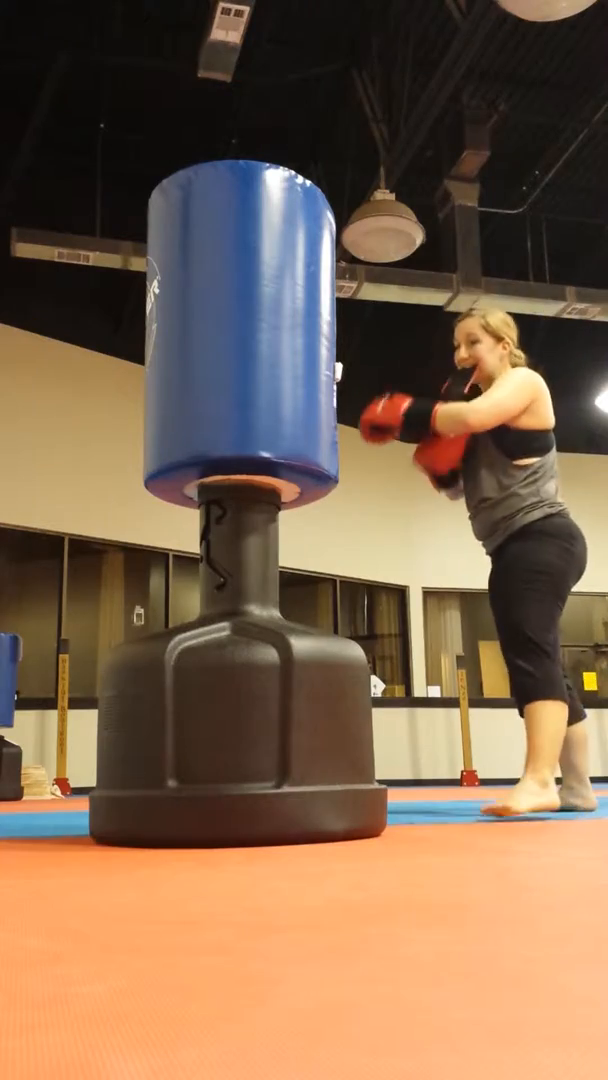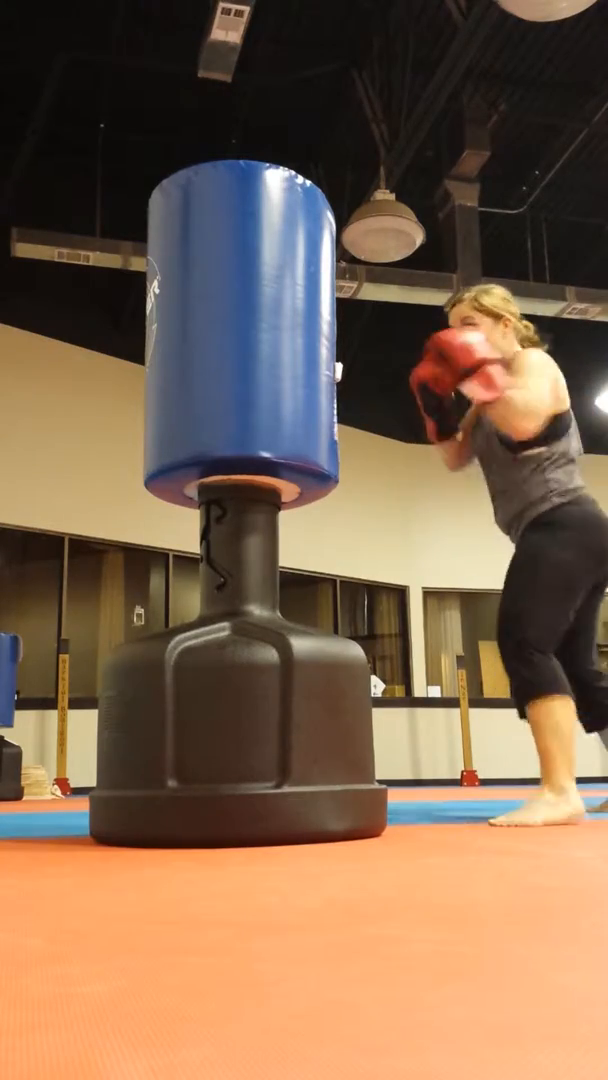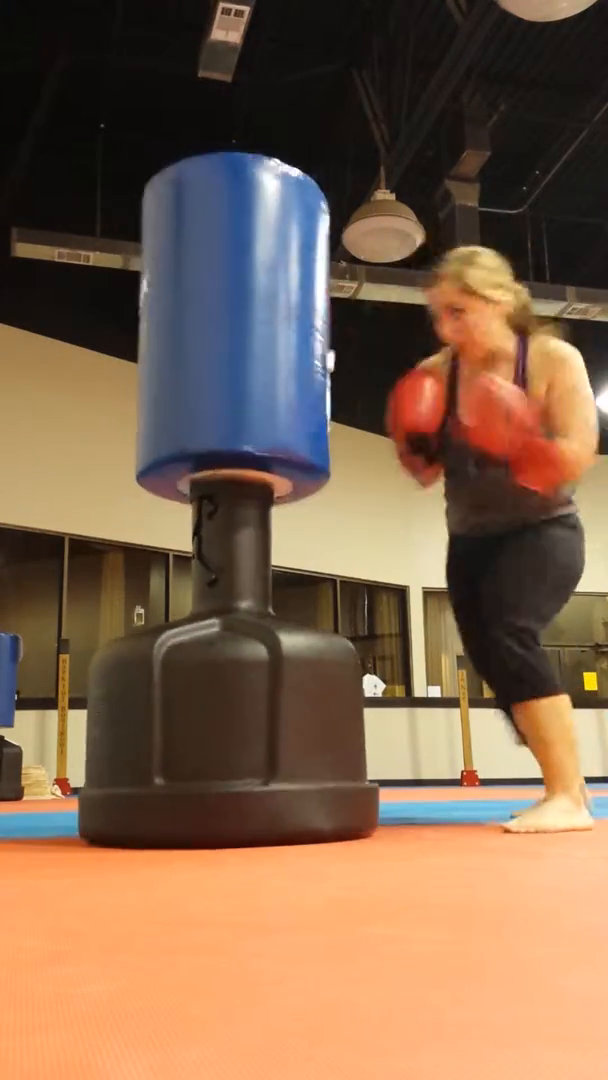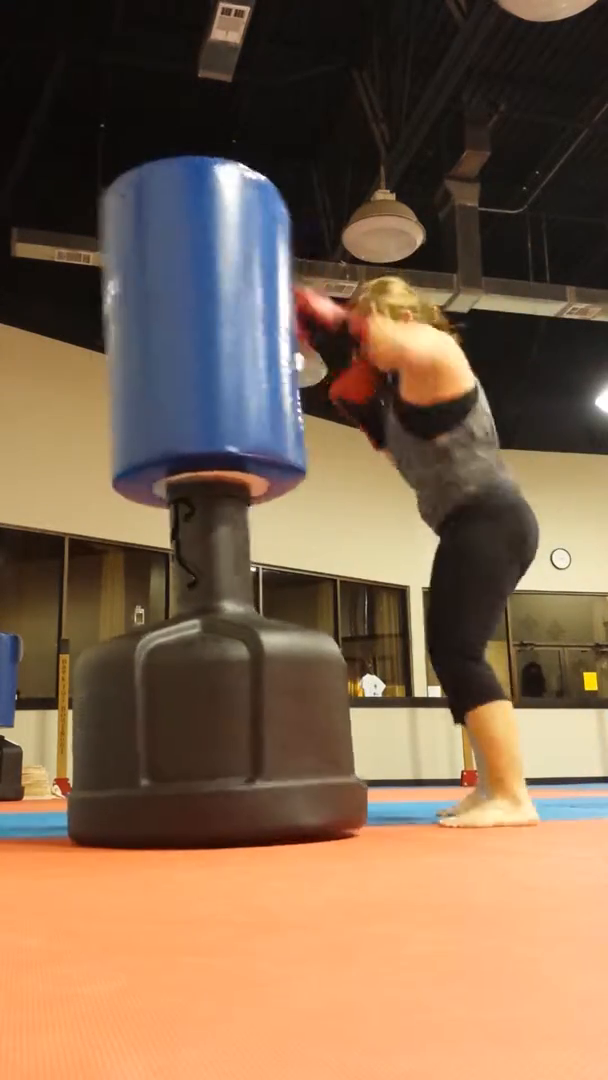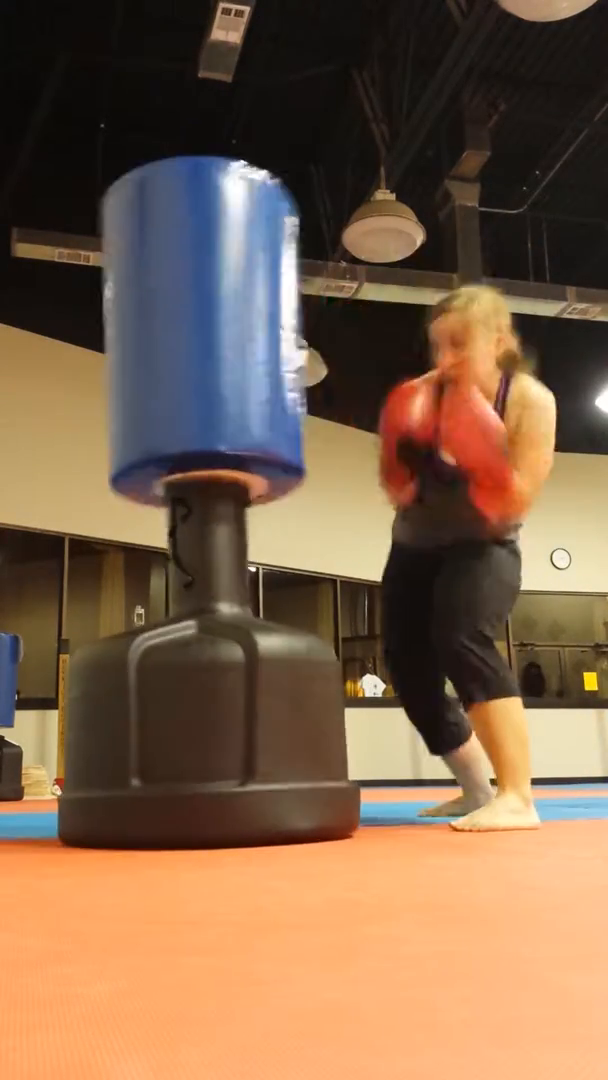
dt=1s
person 1, frame 1
left shoulder: (524, 382)
right shoulder: (478, 421)
left elbow: (470, 416)
right elbow: (451, 483)
left wrist: (407, 415)
right wrist: (438, 459)
left hip: (542, 539)
right hip: (513, 548)
left knee: (529, 647)
right knee: (542, 661)
left ankle: (538, 780)
right ankle: (577, 786)
person 1, frame 2
left shoulder: (531, 367)
right shoulder: (493, 391)
left elbow: (521, 423)
right elbow: (455, 458)
left wrist: (478, 371)
left hip: (563, 529)
left knee: (523, 641)
left ankle: (559, 792)
person 1, frame 3
left shoulder: (557, 363)
right shoulder: (437, 372)
left elbow: (574, 465)
right elbow: (426, 472)
left wrist: (514, 440)
right wrist: (417, 439)
left hip: (544, 533)
right hip: (473, 544)
left knee: (505, 638)
right knee: (505, 674)
left ankle: (569, 798)
right ankle: (562, 787)
person 1, frame 4
left shoulder: (430, 349)
right shoulder: (394, 383)
left elbow: (396, 349)
right elbow: (407, 455)
left wrist: (335, 328)
right wrist: (365, 413)
left hip: (488, 521)
right hip: (488, 526)
left knee: (456, 650)
right knee: (456, 654)
left ankle: (512, 797)
right ankle: (491, 786)
person 1, frame 5
left shoulder: (530, 402)
right shoulder: (423, 394)
left elbow: (515, 505)
right elbow: (399, 496)
left wrist: (484, 454)
right wrist: (404, 457)
left hip: (482, 552)
right hip: (415, 556)
left knee: (462, 640)
right knee: (413, 681)
left ankle: (516, 799)
right ankle: (476, 792)
